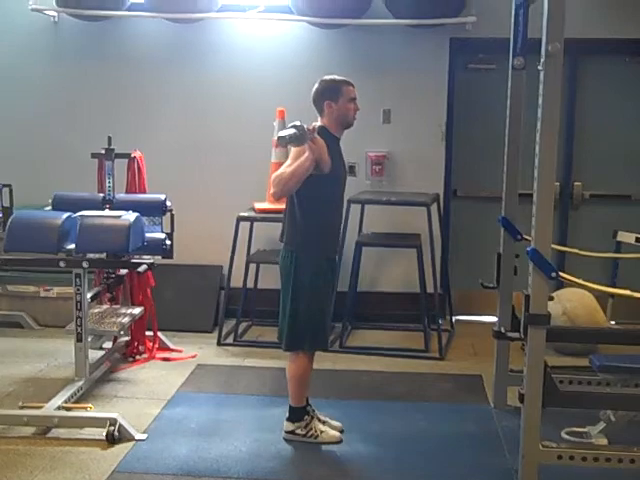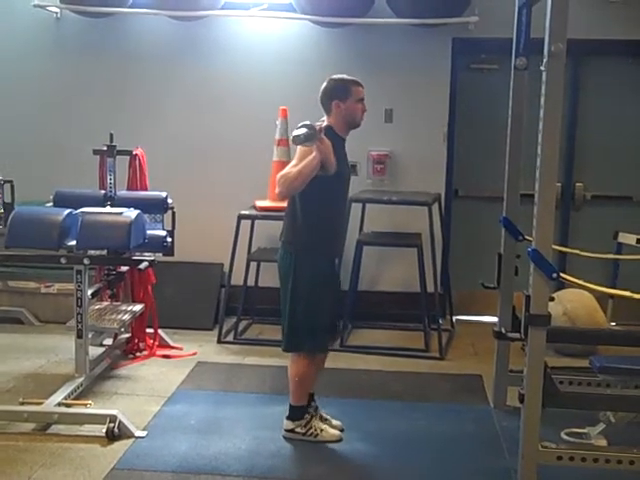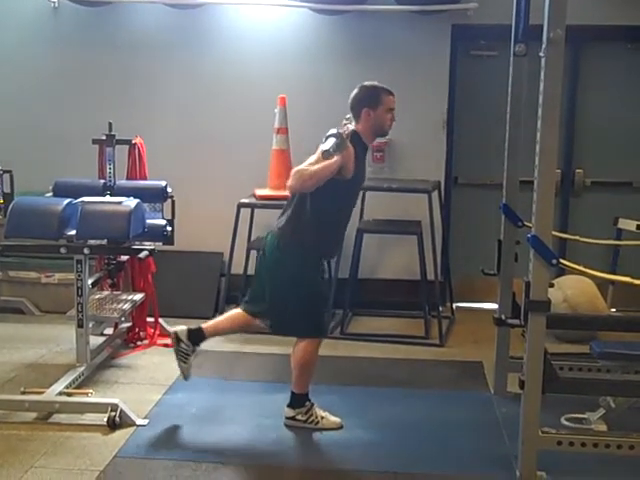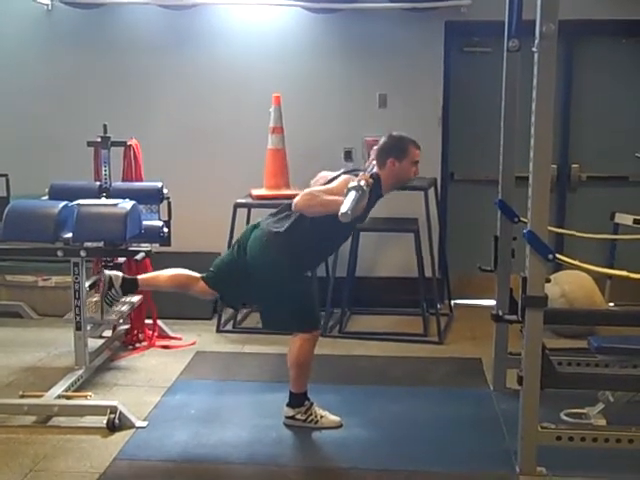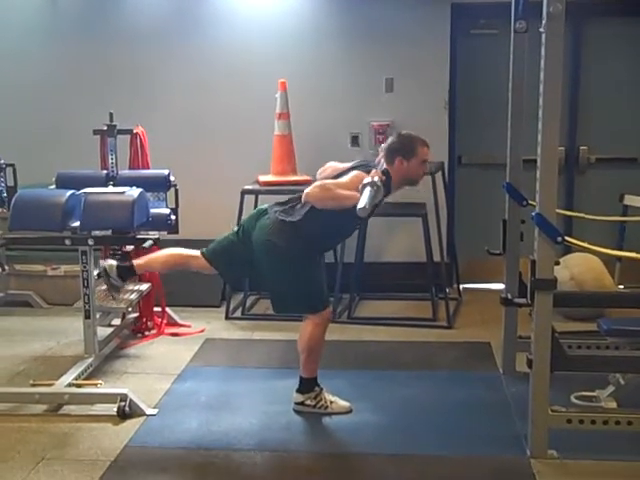
dt=1s
person 1, frame 1
left shoulder: (332, 143)
right shoulder: (315, 143)
right elbow: (278, 188)
right wrist: (310, 156)
left hip: (320, 253)
right hip: (304, 255)
left knee: (311, 339)
right knee: (301, 342)
left ankle: (304, 410)
right ankle: (296, 421)
person 1, frame 2
left shoulder: (336, 143)
right shoulder: (321, 144)
right elbow: (283, 188)
right wrist: (316, 156)
left hip: (320, 255)
right hip: (304, 256)
left knee: (323, 336)
right knee: (306, 342)
left ankle: (307, 405)
right ankle: (297, 420)
person 1, frame 3
left shoulder: (354, 148)
right shoulder: (347, 150)
right elbow: (296, 182)
right wrist: (336, 161)
left hip: (290, 245)
right hip: (295, 250)
left knee: (259, 313)
right knee: (311, 330)
left ankle: (190, 336)
right ankle: (298, 409)
person 1, frame 4
left shoulder: (363, 181)
left elbow: (320, 182)
right elbow: (302, 201)
right wrist: (345, 204)
left hip: (264, 239)
right hip: (276, 254)
left knee: (203, 286)
right knee: (307, 330)
left ankle: (123, 283)
right ankle: (298, 408)
person 1, frame 5
left shoulder: (369, 170)
right shoulder: (367, 178)
left elbow: (324, 172)
right elbow: (313, 192)
right wrist: (359, 198)
left hip: (268, 223)
right hip: (283, 243)
left knee: (200, 259)
right knee: (318, 314)
left ankle: (122, 270)
right ankle: (307, 394)
